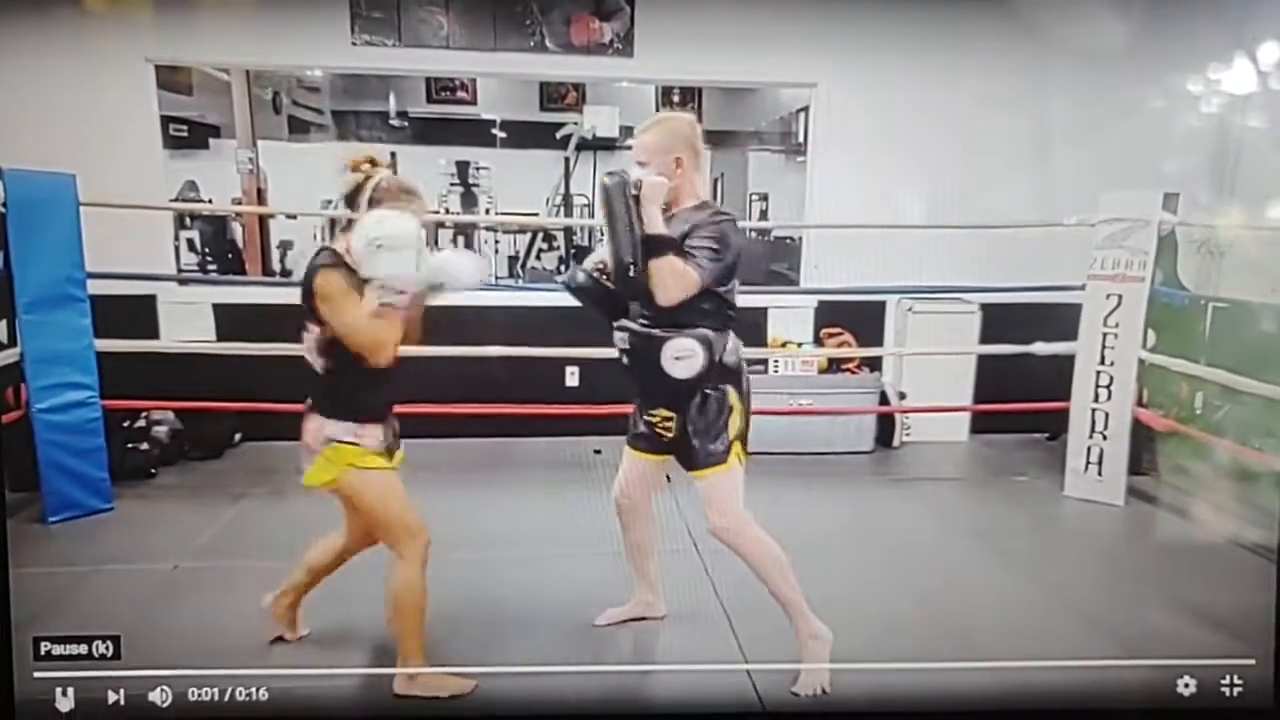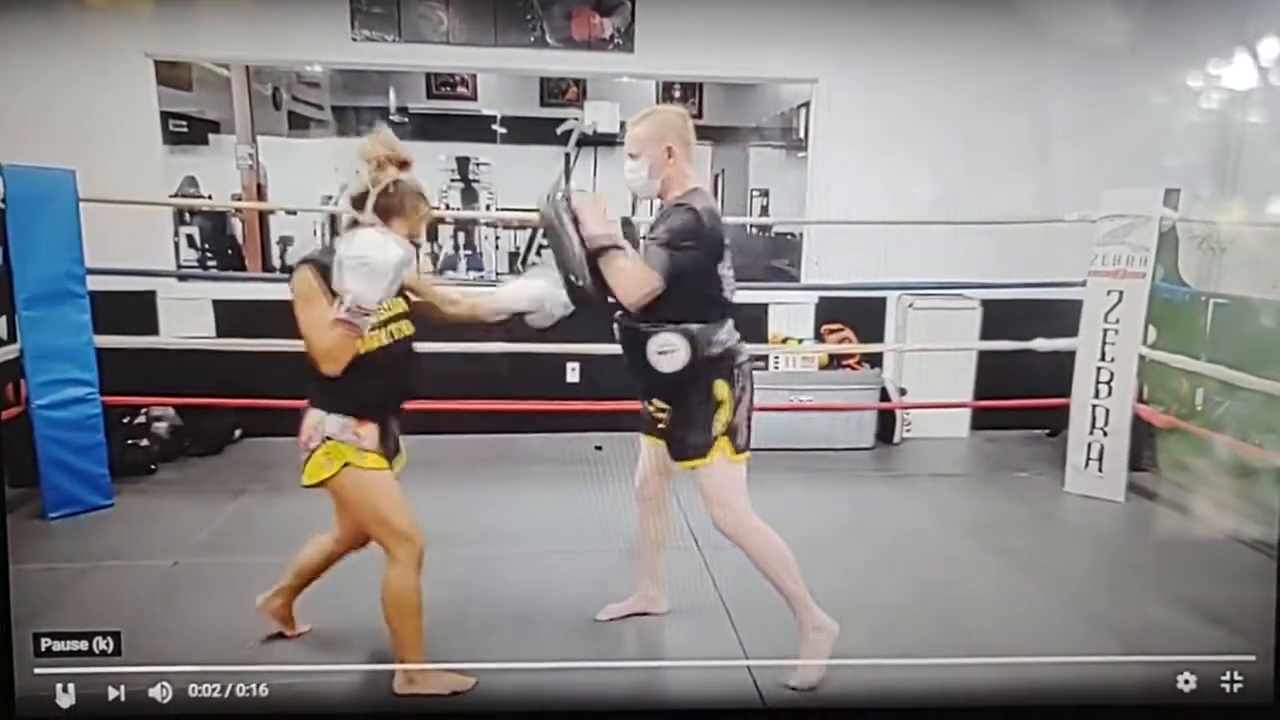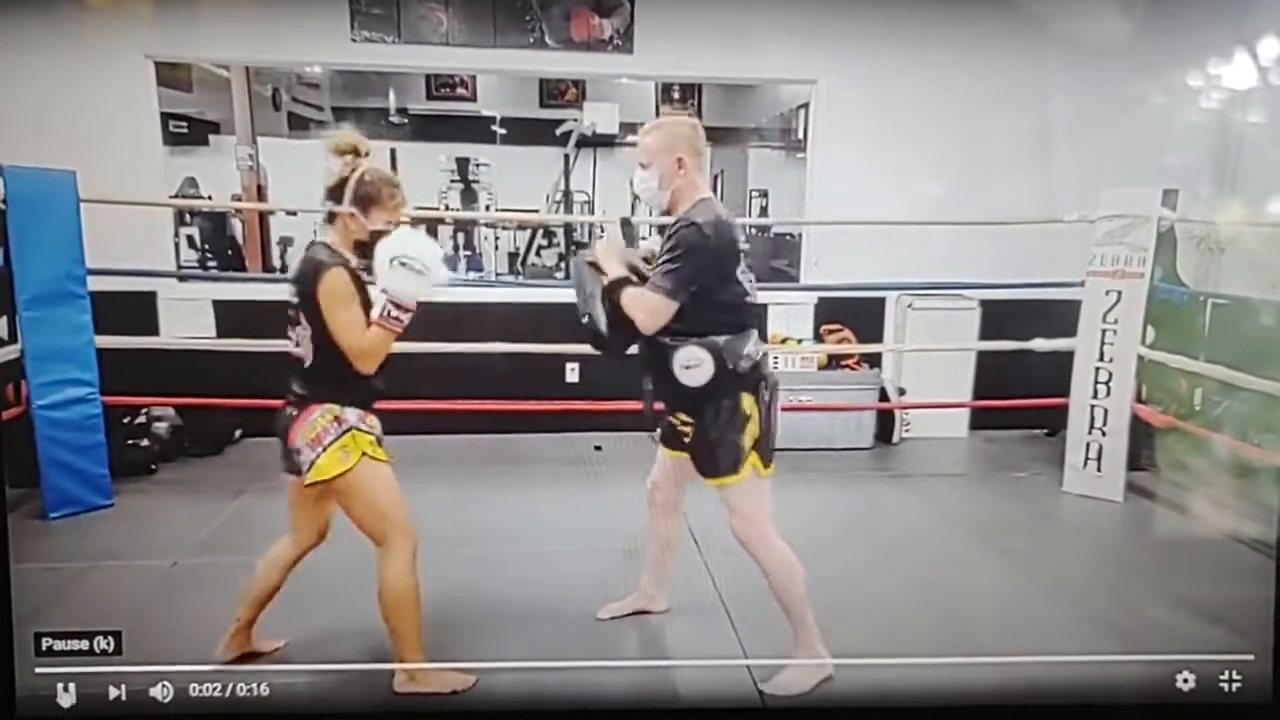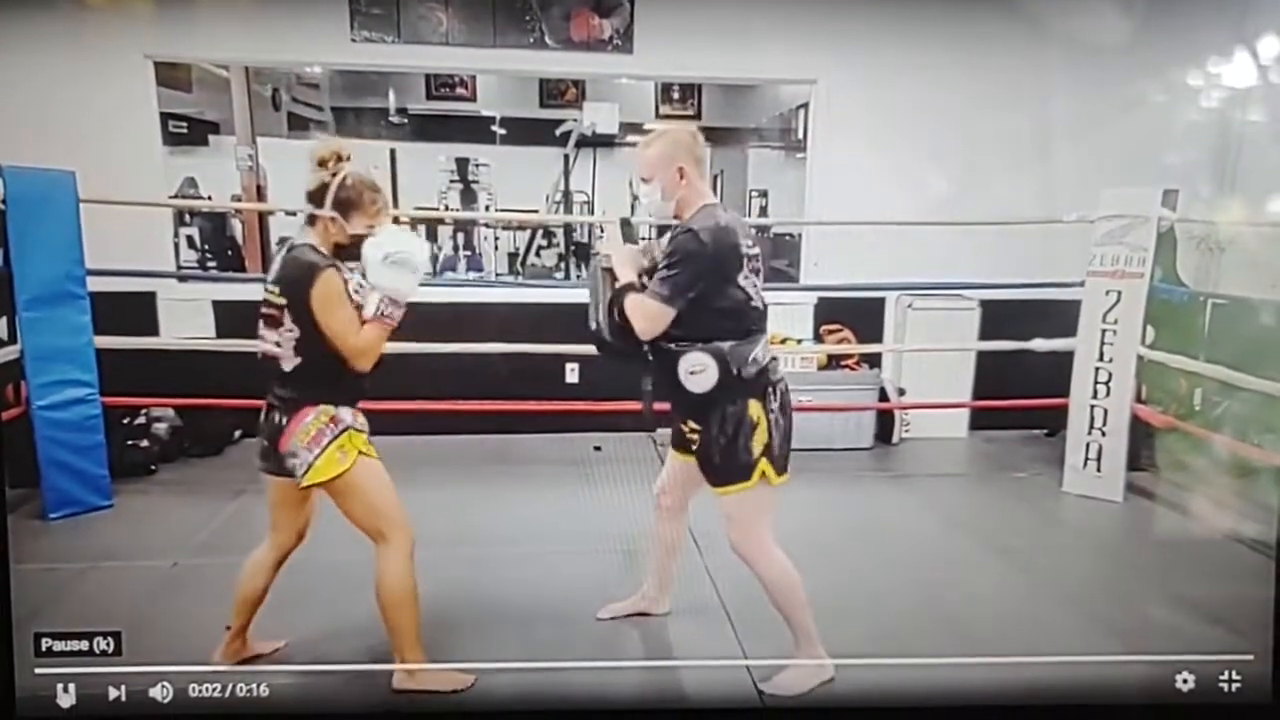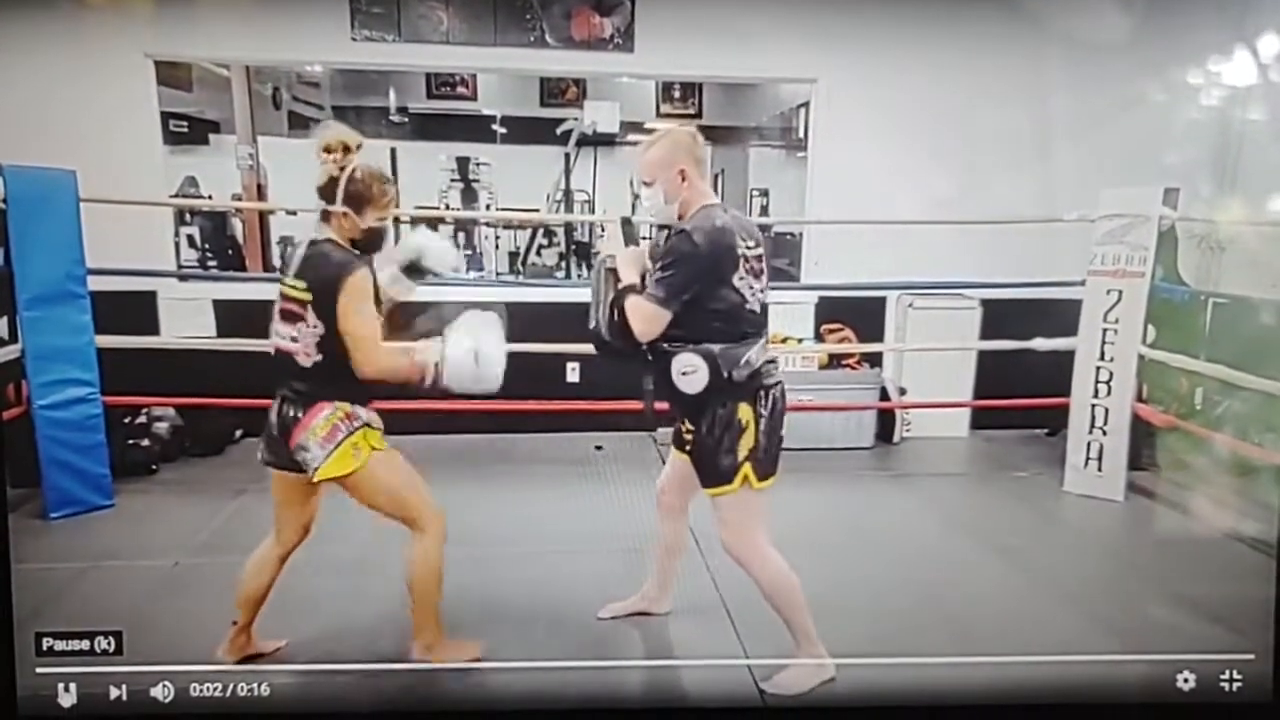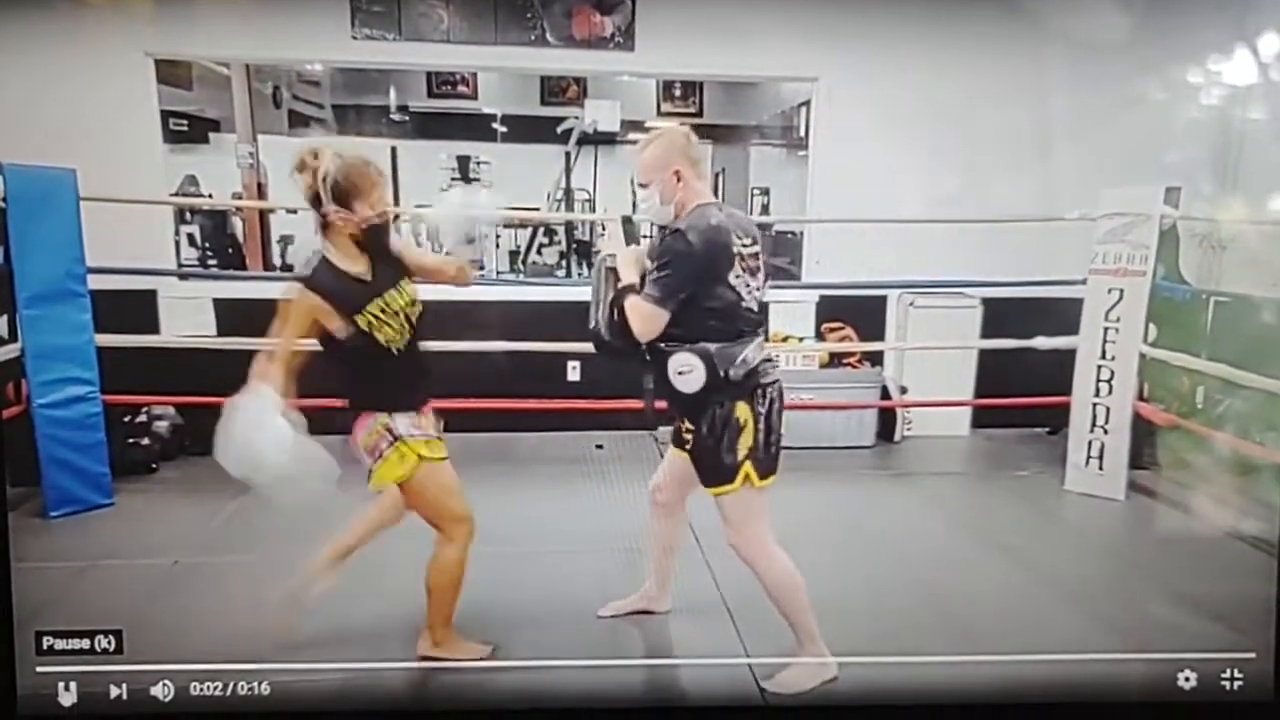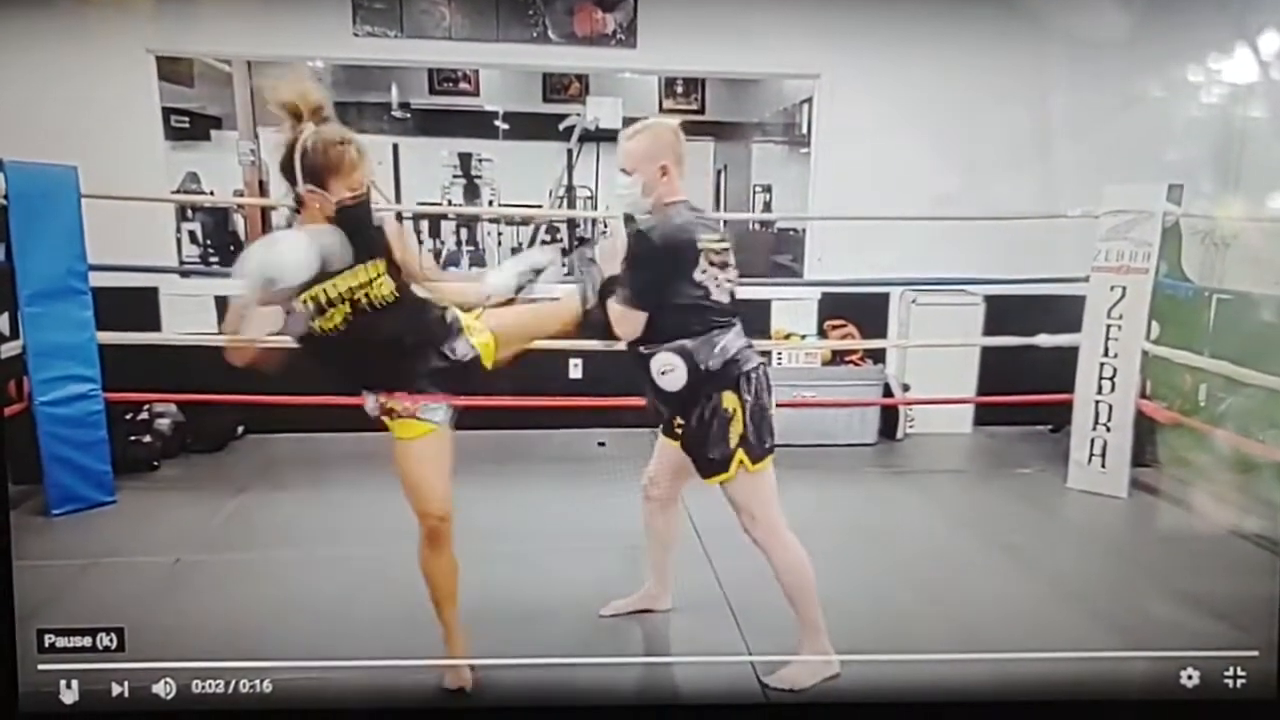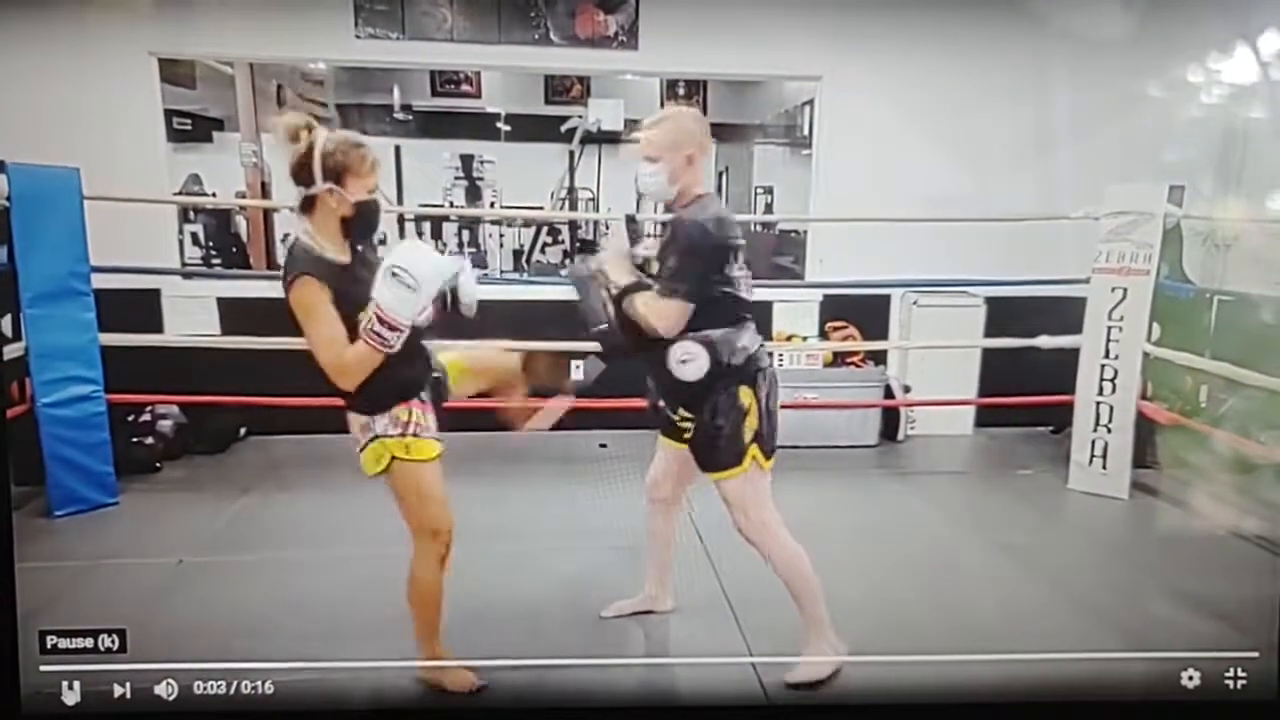
dt=0.2s
person 1, frame 1
left shoulder: (712, 227)
right shoulder: (671, 220)
left elbow: (671, 292)
right elbow: (648, 296)
left wrist: (647, 221)
right wrist: (606, 273)
left hip: (710, 394)
right hip: (661, 392)
left knee: (728, 523)
right knee: (630, 498)
left ankle: (812, 633)
right ankle: (648, 598)
person 1, frame 2
left shoulder: (691, 217)
right shoulder: (678, 212)
left elbow: (635, 289)
right elbow: (649, 285)
left wrist: (597, 229)
right wrist: (610, 249)
left hip: (708, 383)
right hip: (673, 380)
left knee: (731, 514)
right knee: (649, 488)
left ankle: (815, 626)
right ankle: (651, 593)
person 1, frame 3
left shoulder: (696, 231)
right shoulder: (708, 221)
left elbow: (649, 317)
left wrist: (613, 269)
right wrist: (631, 275)
left hip: (731, 397)
right hip: (698, 394)
left knee: (752, 527)
right knee: (662, 491)
left ankle: (813, 651)
right ankle: (653, 592)
person 1, frame 4
left shoulder: (696, 238)
right shoulder: (728, 227)
left elbow: (648, 324)
left wrist: (626, 273)
right wrist: (649, 275)
left hip: (740, 404)
right hip: (715, 399)
left knee: (750, 539)
right knee: (669, 495)
left ankle: (813, 654)
right ankle: (656, 595)
person 1, frame 5
left shoulder: (691, 240)
right shoulder: (738, 229)
left elbow: (646, 326)
left wrist: (629, 276)
right wrist: (652, 272)
left hip: (735, 405)
right hip: (720, 398)
left knee: (743, 541)
right knee: (670, 495)
left ankle: (813, 654)
right ankle: (657, 594)
person 1, frame 6
left shoulder: (686, 239)
right shoulder: (737, 227)
left elbow: (646, 326)
left wrist: (629, 277)
right wrist: (651, 273)
left hip: (734, 404)
right hip: (715, 399)
left knee: (749, 539)
right knee: (665, 494)
left ankle: (815, 653)
right ankle: (657, 593)
person 1, frame 7
left shoulder: (654, 234)
right shoulder: (699, 226)
left elbow: (626, 327)
left wrist: (605, 287)
right wrist: (630, 275)
left hip: (723, 395)
right hip: (699, 393)
left knee: (763, 522)
right knee: (657, 488)
left ankle: (818, 648)
right ankle: (657, 590)
person 1, frame 8
left shoulder: (699, 228)
right shoulder: (691, 222)
left elbow: (669, 318)
left wrist: (620, 282)
right wrist: (629, 276)
left hip: (730, 392)
right hip: (694, 390)
left knee: (757, 521)
right knee: (660, 489)
left ankle: (824, 642)
right ankle: (658, 591)
person 2, frame 1
left shoulder: (378, 264)
right shoulder: (330, 275)
left elbow: (397, 335)
right elbow: (379, 351)
left wrist: (429, 278)
right wrist: (394, 285)
left hip: (372, 426)
right hip: (340, 435)
left knee: (362, 533)
right knee: (411, 543)
left ankle: (284, 607)
right ankle: (412, 672)
person 2, frame 2
left shoulder: (398, 270)
right shoulder: (312, 272)
left elbow: (453, 307)
right elbow: (331, 360)
left wrist: (516, 298)
right wrist: (349, 302)
left hip: (377, 426)
right hip: (339, 429)
left knee: (352, 534)
right knee: (404, 546)
left ankle: (280, 599)
right ankle: (413, 672)
person 2, frame 3
left shoulder: (321, 259)
right shoulder: (331, 273)
right elbow: (364, 357)
left wrist: (388, 292)
right wrist: (399, 296)
left hip: (307, 418)
right hip: (333, 424)
left knee: (303, 536)
right knee: (399, 540)
left ankle: (238, 637)
right ankle: (412, 669)
person 2, frame 4
left shoulder: (288, 259)
right shoulder: (321, 275)
right elbow: (360, 353)
left wrist: (372, 289)
right wrist: (392, 292)
left hip: (282, 420)
right hip: (323, 426)
left knee: (281, 538)
right knee: (396, 537)
left ankle: (233, 643)
right ankle: (411, 665)
person 2, frame 5
left shoulder: (308, 256)
right shoulder: (346, 274)
right elbow: (370, 361)
left wrist: (408, 258)
right wrist: (442, 359)
left hip: (287, 415)
right hip: (330, 421)
left knee: (286, 536)
right knee: (428, 522)
left ankle: (238, 641)
right ankle: (429, 641)
person 2, frame 6
left shoulder: (382, 249)
right shoulder: (315, 291)
left elbow: (452, 272)
right elbow: (277, 362)
left hip: (406, 404)
right hip: (390, 422)
left knee: (394, 503)
right knee: (458, 526)
left ankle: (322, 567)
right ankle: (438, 638)
person 2, frame 7
left shoulder: (374, 230)
right shoulder: (282, 260)
left elbow: (434, 286)
right elbow: (243, 351)
left wrist: (494, 283)
right wrist: (247, 309)
left hip: (447, 347)
right hip: (400, 395)
left knee: (544, 315)
right knee: (435, 520)
left ankle: (592, 298)
right ankle: (454, 645)
person 2, frame 8
left shoulder: (349, 244)
right shoulder: (307, 276)
right elbow: (346, 373)
left wrist: (438, 280)
right wrist: (391, 311)
left hip: (420, 373)
right hip: (387, 413)
left knee: (513, 363)
right knee: (435, 536)
left ankle: (524, 412)
right ankle: (435, 663)
